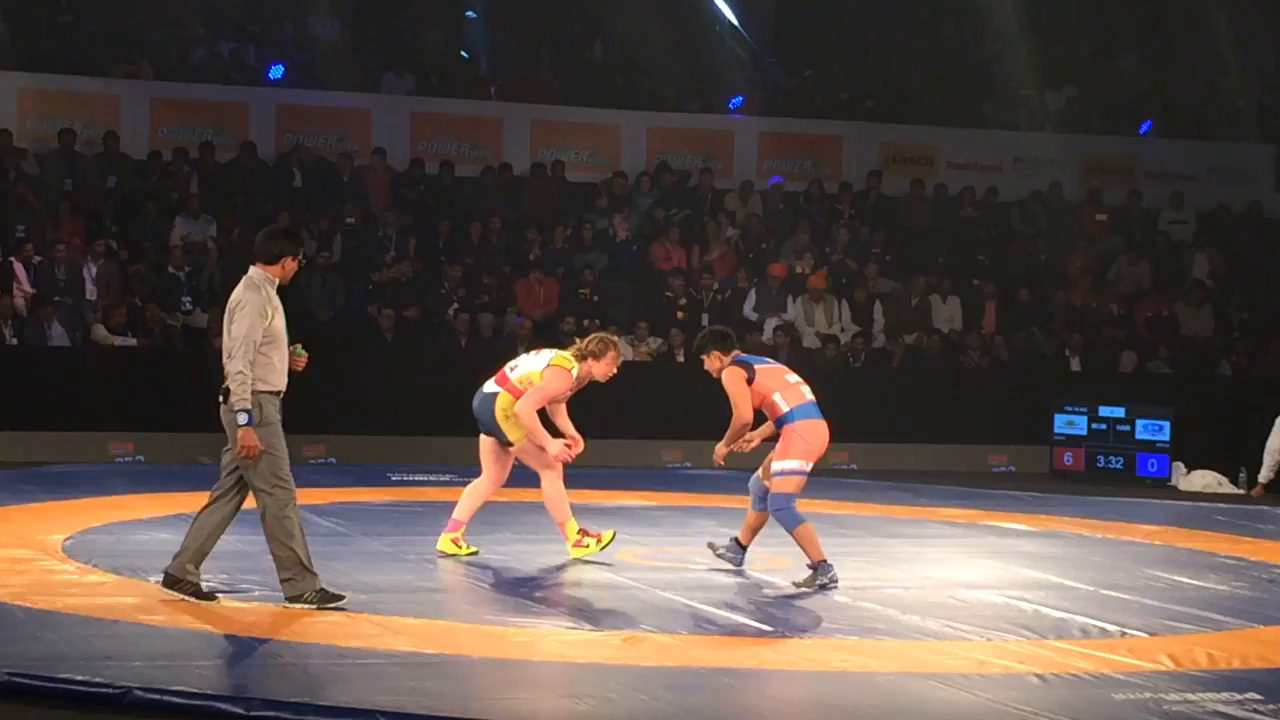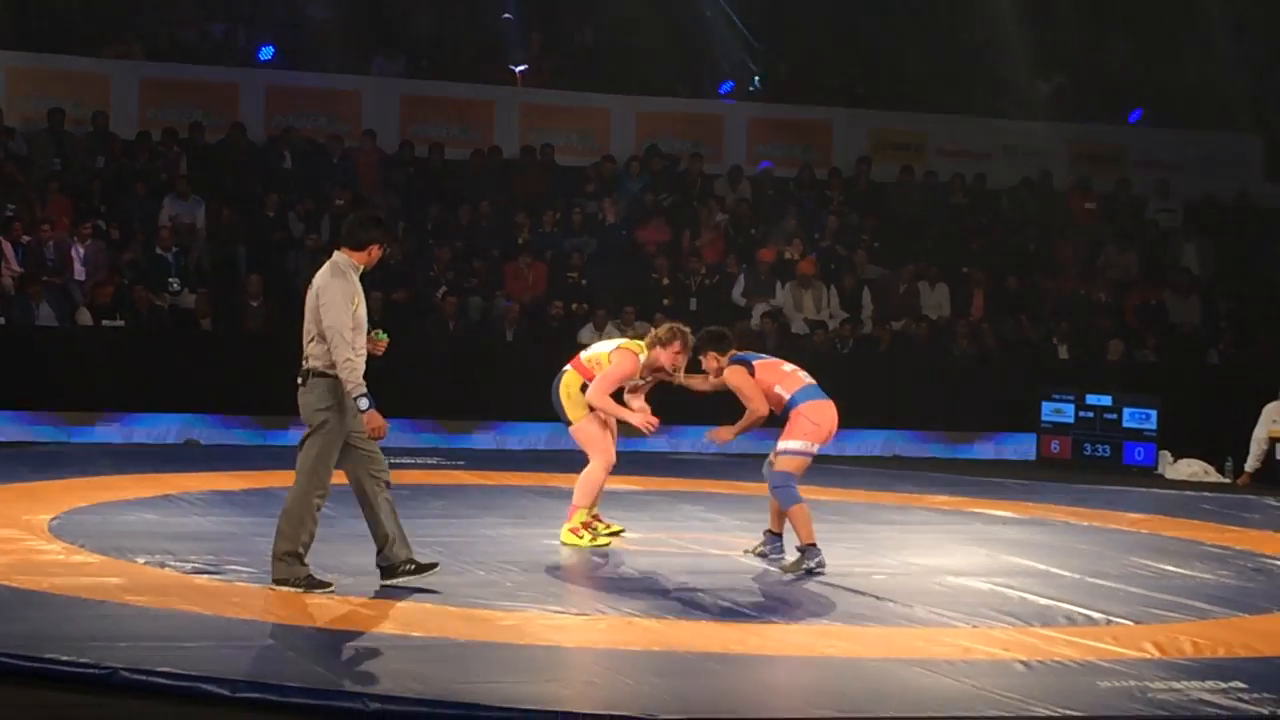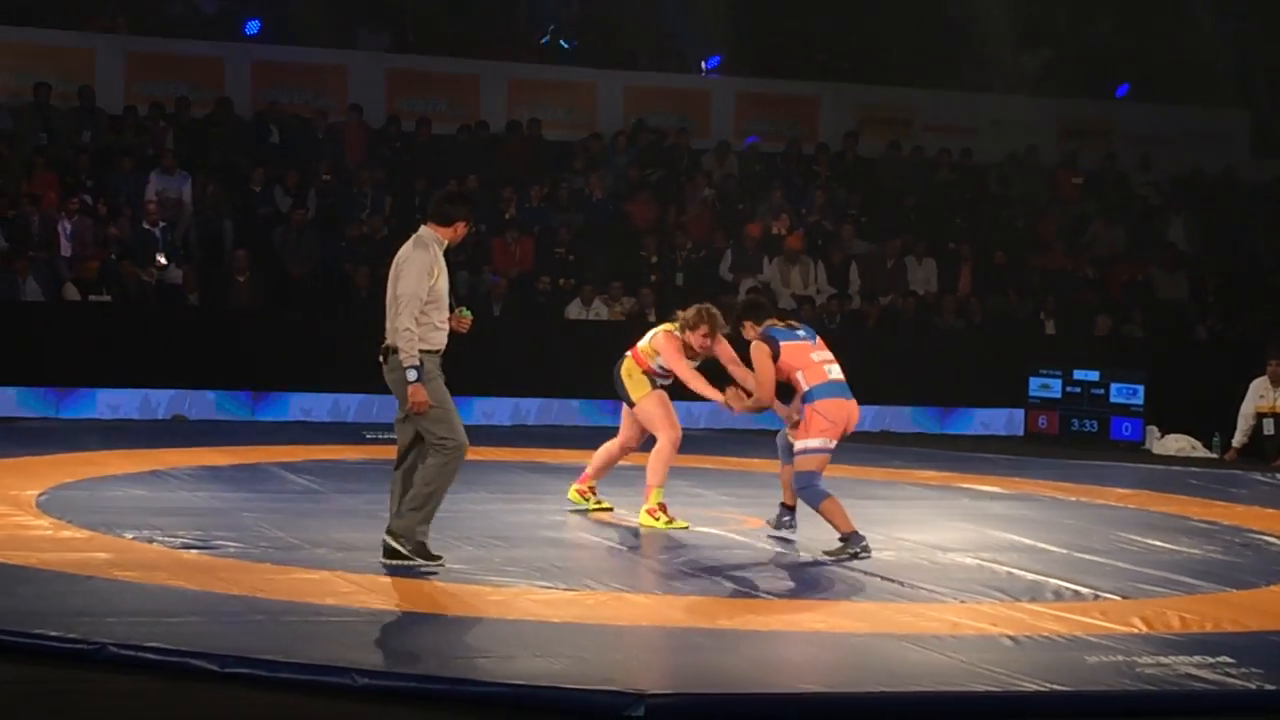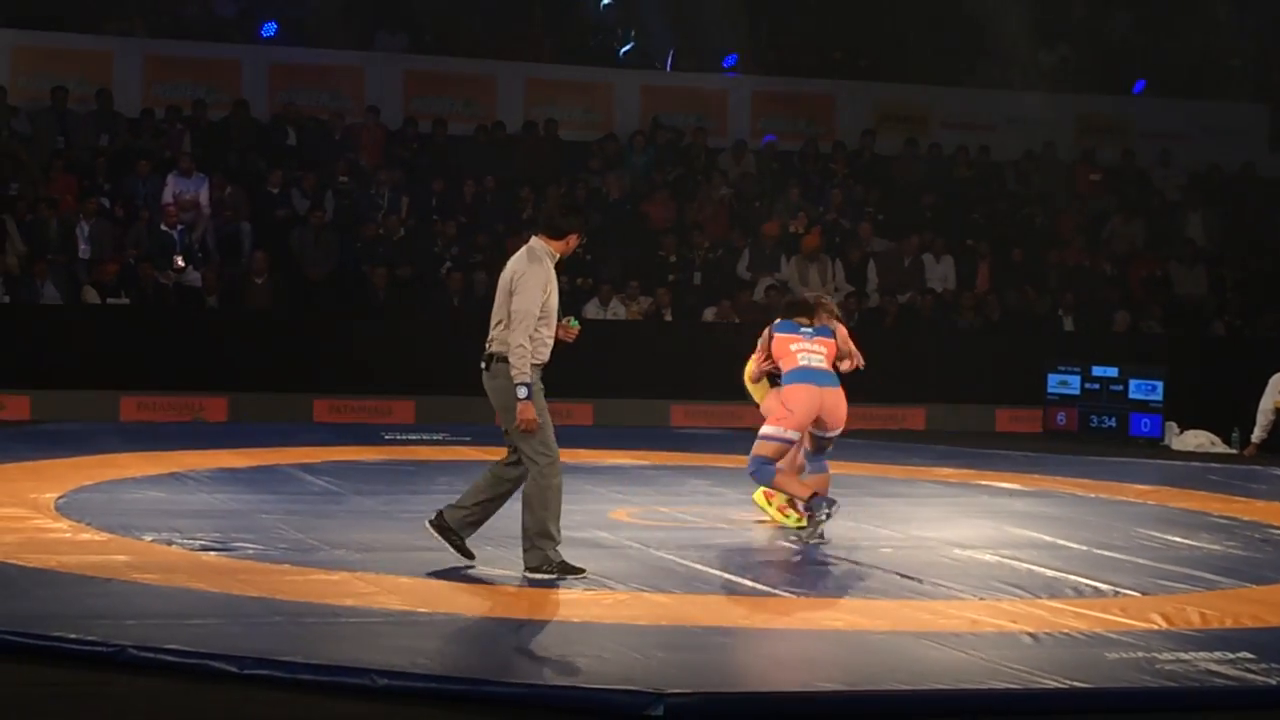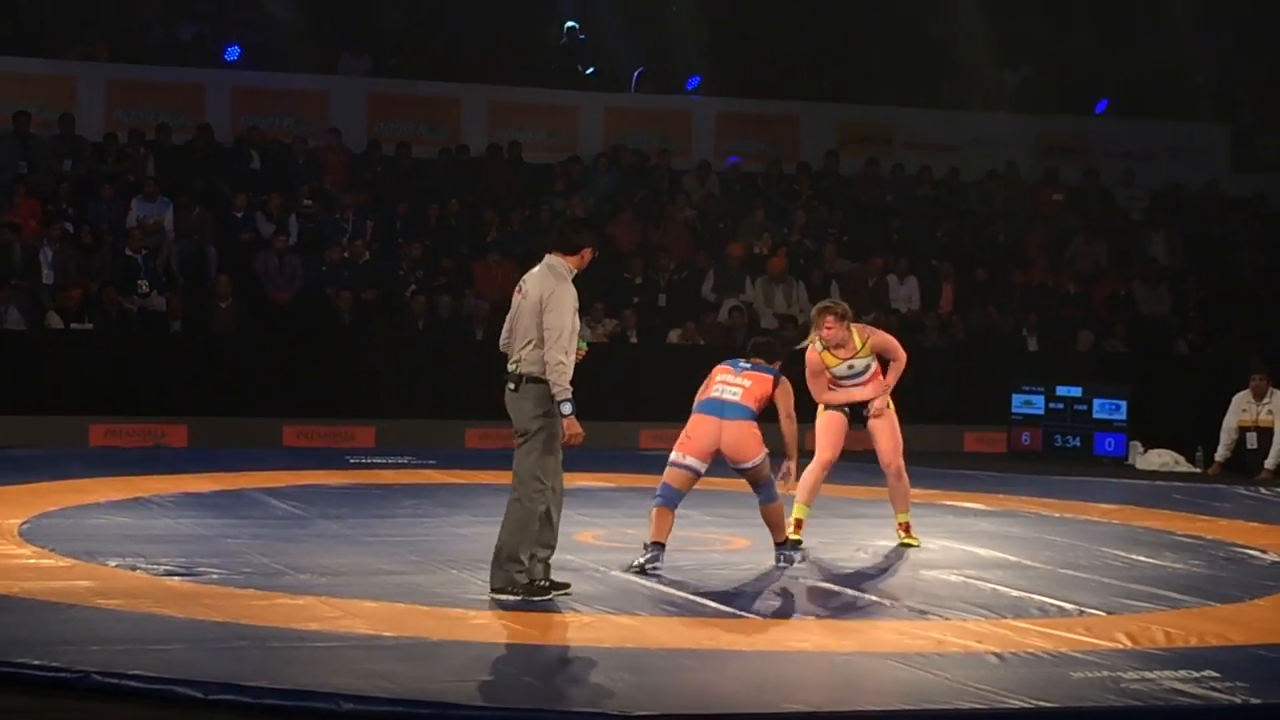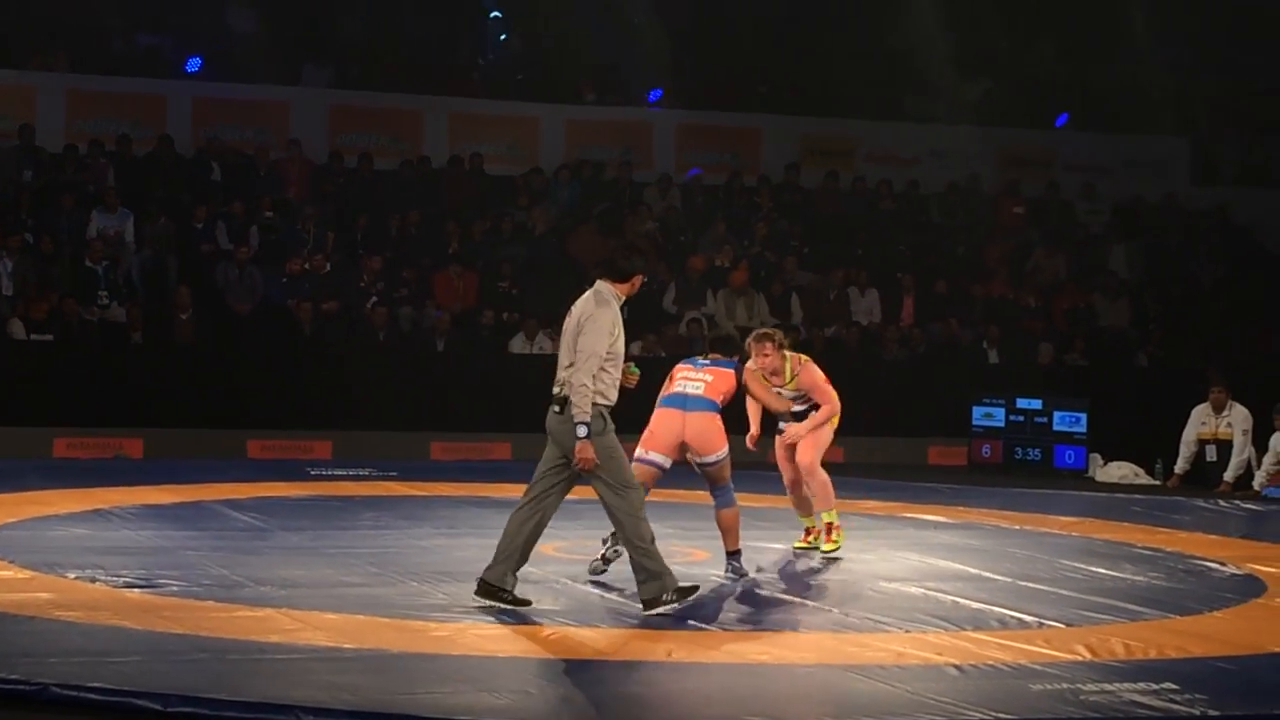
dt=0.5s
person 1, frame 1
left shoulder: (260, 291)
right shoulder: (253, 296)
right elbow: (238, 363)
left wrist: (285, 360)
right wrist: (246, 423)
left hip: (256, 405)
right hip: (255, 405)
left knee: (230, 493)
right knee: (278, 494)
left ankle: (181, 573)
right ankle: (299, 586)
person 1, frame 2
left shoulder: (343, 276)
right shoulder: (336, 280)
right elbow: (340, 351)
left wrist: (365, 344)
right wrist: (366, 406)
left hip: (338, 391)
right hip: (328, 389)
left knee: (373, 473)
right knee: (313, 481)
left ankle: (395, 560)
right ankle: (288, 569)
person 1, frame 3
left shoulder: (428, 252)
right shoulder: (420, 255)
right elbow: (404, 321)
left wrist: (447, 322)
right wrist: (415, 379)
left hip: (419, 364)
right hip: (414, 365)
left knee: (414, 454)
right knee: (451, 445)
left ankle: (404, 537)
right ankle: (405, 528)
person 1, frame 4
left shoulder: (533, 260)
right shoulder: (534, 269)
right elbow: (519, 337)
left wrist: (554, 330)
right wrist: (525, 397)
left hip: (513, 373)
right hip: (514, 374)
left knee: (519, 460)
right knee: (544, 463)
left ankle: (454, 520)
right ankle: (542, 558)
person 1, frame 5
left shoulder: (532, 278)
right shoulder: (561, 287)
left elbow: (507, 341)
right elbow: (555, 357)
right wrist: (568, 413)
left hip: (522, 390)
right hip: (539, 394)
left knee: (542, 486)
right knee: (536, 488)
left ankle: (533, 574)
right ankle: (507, 576)
person 1, frame 6
left shoulder: (590, 302)
right shoulder: (602, 310)
right elbow: (582, 378)
left wrist: (614, 377)
right wrist: (585, 437)
left hip: (562, 415)
right hip: (583, 417)
left knee: (540, 499)
right knee: (627, 497)
left ankle: (496, 581)
right ankle: (656, 589)
person 2, frame 1
left shoulder: (732, 372)
right shoulder: (758, 363)
left elbow: (743, 418)
left wrist: (724, 444)
right wrist: (759, 435)
left hip: (802, 431)
right hip: (814, 426)
left knee: (780, 505)
right knee: (760, 485)
left ankle: (823, 570)
right ankle: (738, 548)
person 2, frame 2
left shoulder: (734, 370)
right shoulder: (749, 360)
left elbow: (760, 410)
right elbow: (713, 384)
left wrist: (732, 431)
right wrist: (679, 379)
left hip: (809, 413)
right hip: (823, 409)
left knee: (781, 483)
right knee: (774, 468)
left ankle: (811, 554)
right ankle: (773, 541)
person 2, frame 3
left shoulder: (760, 345)
right shoulder: (803, 329)
left elbow: (765, 399)
left wrist: (742, 405)
right wrist: (796, 405)
left hip: (824, 408)
right hip: (846, 404)
left knee: (806, 485)
right knee: (788, 440)
left ankle: (855, 540)
right ankle: (786, 515)
person 2, frame 4
left shoulder: (773, 329)
right shoulder: (831, 334)
left elbow: (760, 363)
left hip: (797, 394)
right hip: (833, 396)
left knee: (759, 468)
right knee: (815, 457)
left ankle: (817, 502)
right ankle: (815, 522)
person 2, frame 5
left shoulder: (720, 367)
right shoulder: (776, 377)
right elbow: (787, 418)
right wrist: (792, 459)
left hip: (701, 423)
right hip: (739, 429)
left knee: (666, 497)
right knee: (764, 487)
left ankle: (654, 551)
right ankle: (783, 549)
person 2, frame 6
left shoulder: (681, 365)
right shoulder: (739, 370)
right elbow: (778, 406)
left wrist: (684, 448)
right wrist: (793, 408)
left hip: (665, 417)
right hip: (704, 421)
right knee: (722, 492)
left ankle: (615, 540)
right ankle: (733, 560)
person 3, frame 1
left shoulder: (581, 373)
right shoulder: (563, 377)
left elbow: (555, 405)
right elbow: (523, 409)
left wrist: (571, 433)
right wrist: (550, 443)
left hip: (490, 401)
right hip: (502, 407)
left knee: (493, 479)
right knee: (551, 468)
left ankle: (451, 535)
right ankle: (575, 540)
person 3, frame 2
left shoulder: (657, 367)
right shoulder: (630, 359)
left elbow: (633, 395)
right elbow: (594, 396)
left wrist: (640, 408)
right wrist: (631, 417)
left hip: (586, 389)
right hip: (572, 388)
left knee: (606, 458)
right knee: (603, 458)
left ankle: (588, 517)
right ankle: (574, 527)
person 3, frame 3
left shoulder: (711, 339)
right shoulder: (668, 339)
left elbow: (738, 370)
right elbow: (689, 377)
right wrist: (721, 397)
left hip: (657, 377)
right hip: (635, 372)
left knee: (628, 440)
right knee: (671, 435)
left ankle: (582, 488)
right ankle: (651, 508)
person 3, frame 4
left shoulder: (835, 331)
left elbow: (852, 359)
right elbow: (755, 373)
left wrist: (850, 360)
right hip: (765, 379)
left ankle: (780, 497)
right ankle: (772, 493)
person 3, frame 5
left shoulder: (869, 336)
right shoulder: (815, 353)
left elbow: (900, 357)
right elbow: (820, 395)
left wrist: (882, 393)
left hip: (876, 396)
right hip: (837, 399)
left knee: (893, 464)
right knee: (824, 459)
left ankle: (904, 526)
right ankle: (796, 519)
person 3, frame 6
left shoulder: (802, 369)
right shoulder: (751, 369)
left elbow: (832, 405)
right elbow: (753, 397)
left wrist: (803, 428)
right wrist: (754, 427)
left hip: (820, 410)
right hip: (790, 412)
left knee: (806, 463)
right knee: (792, 481)
left ankle: (832, 525)
right ankle: (811, 530)
